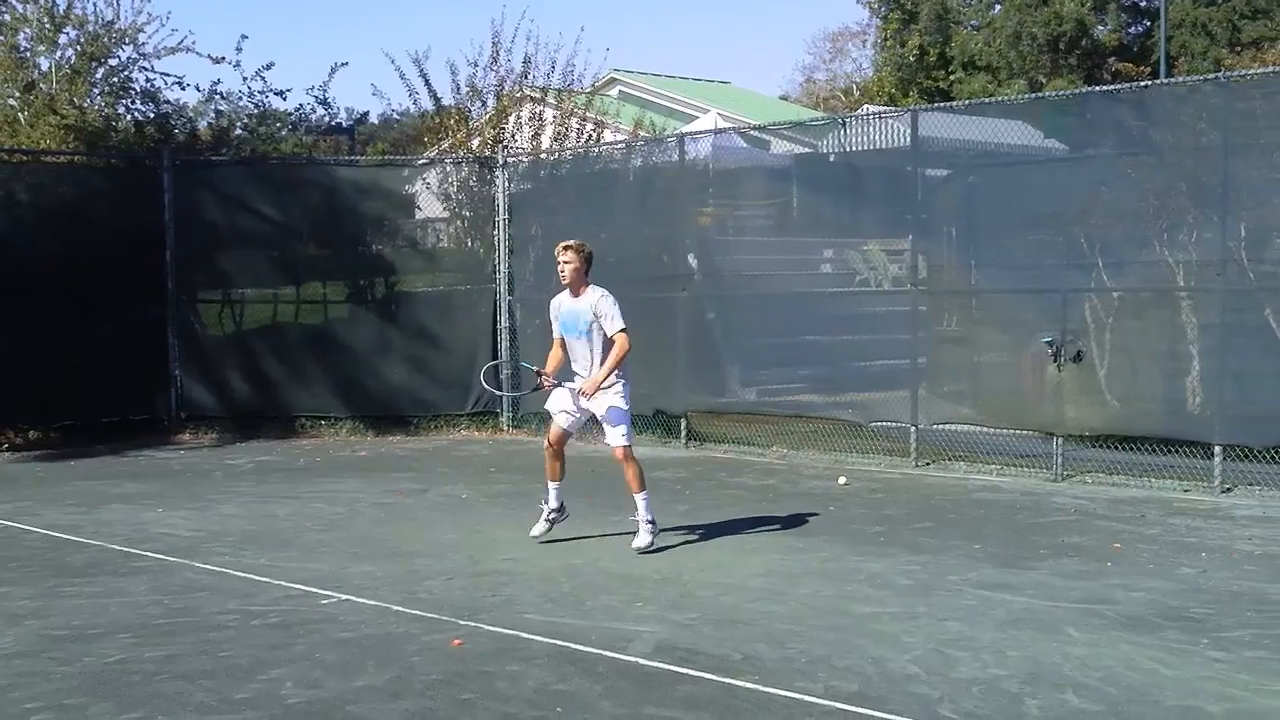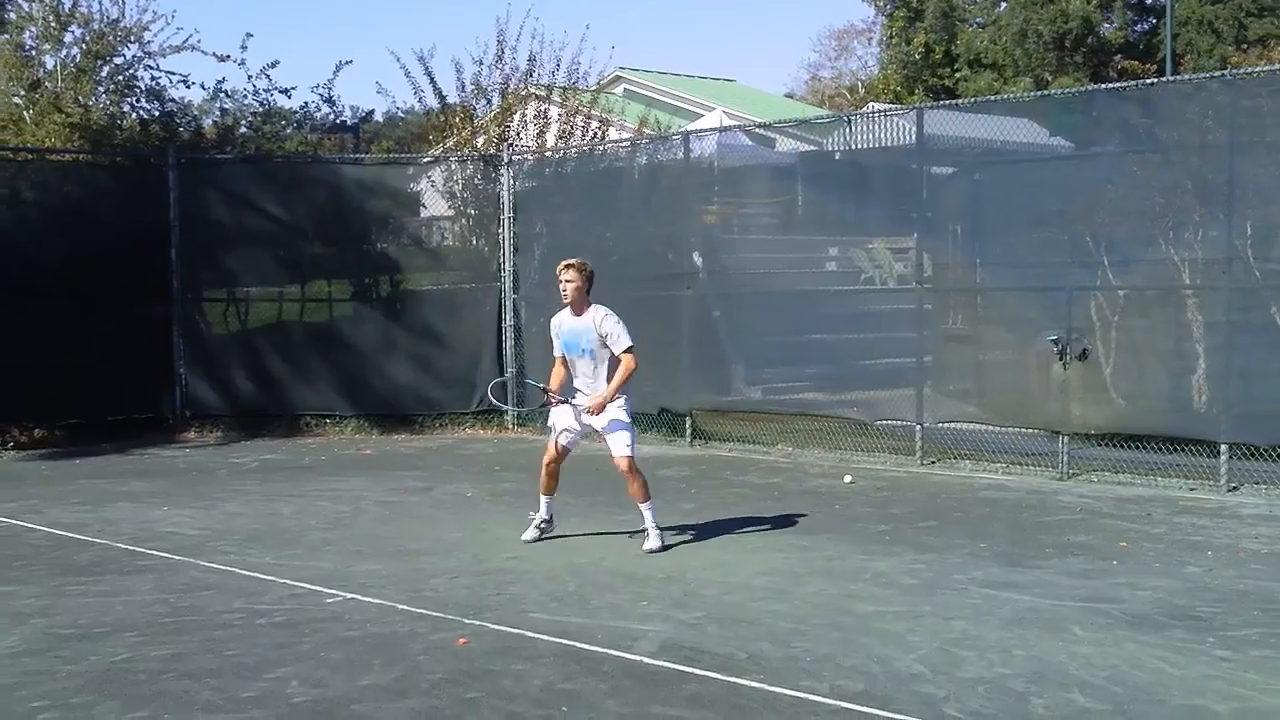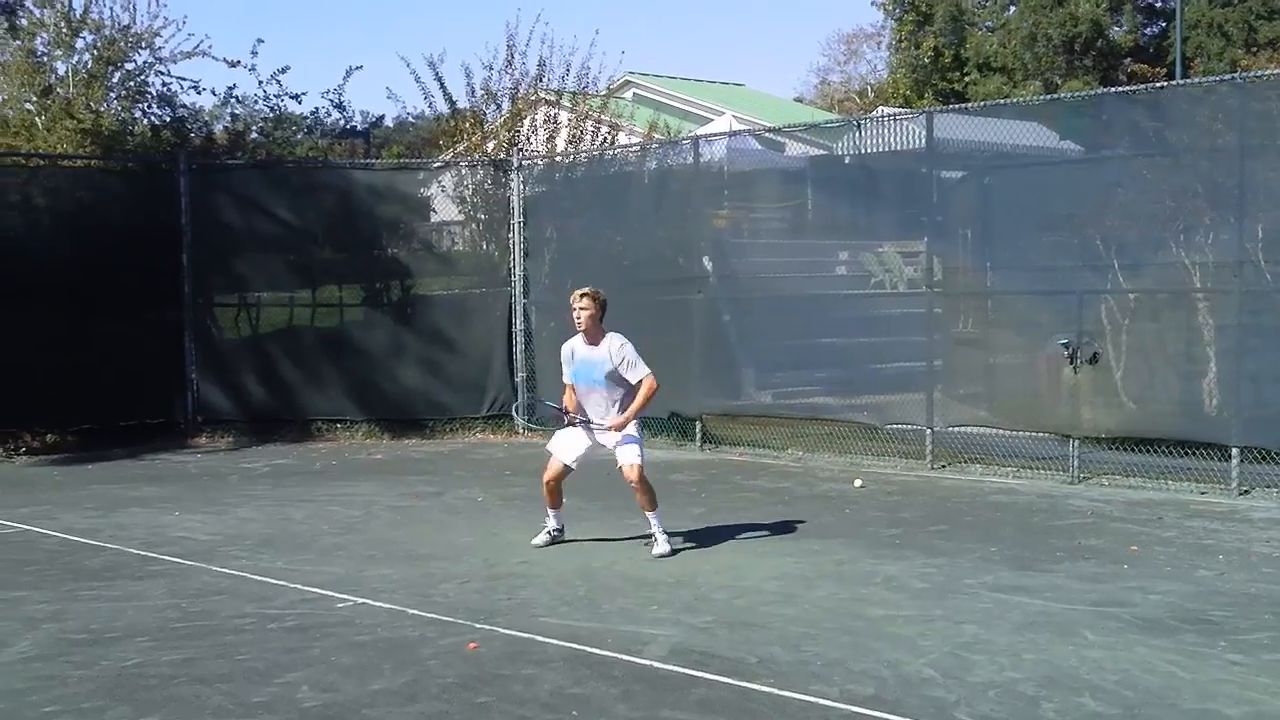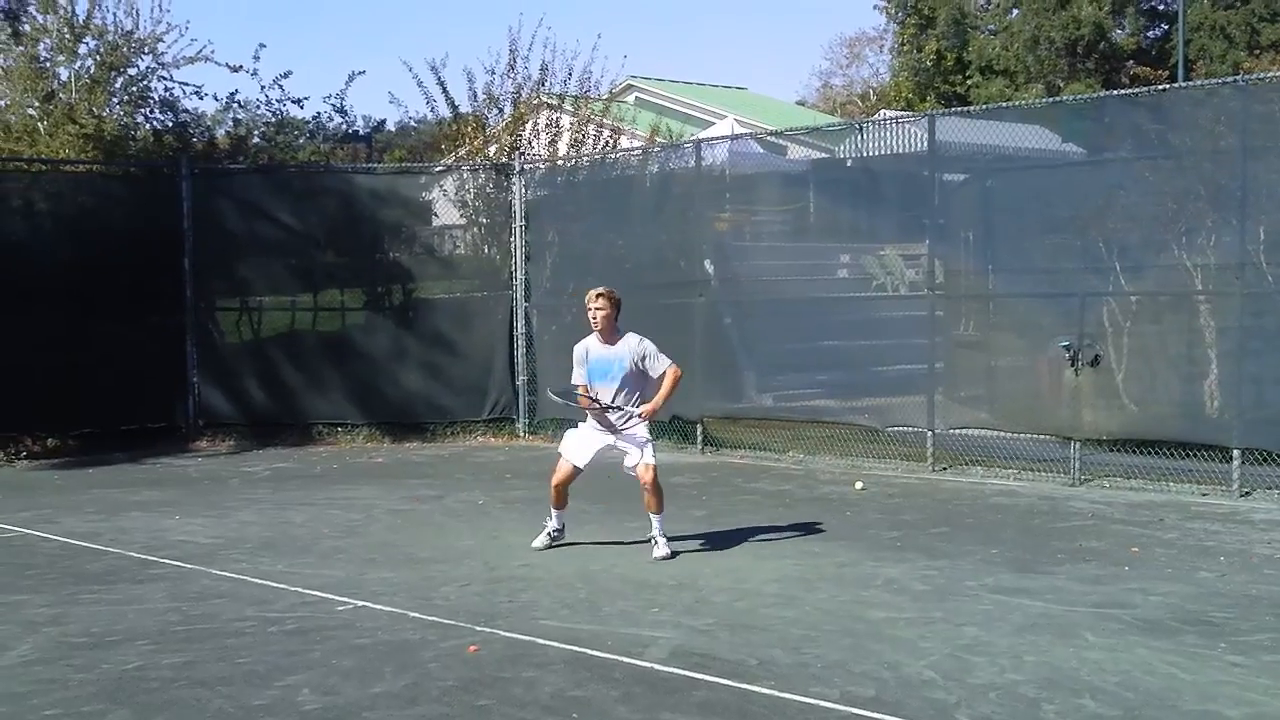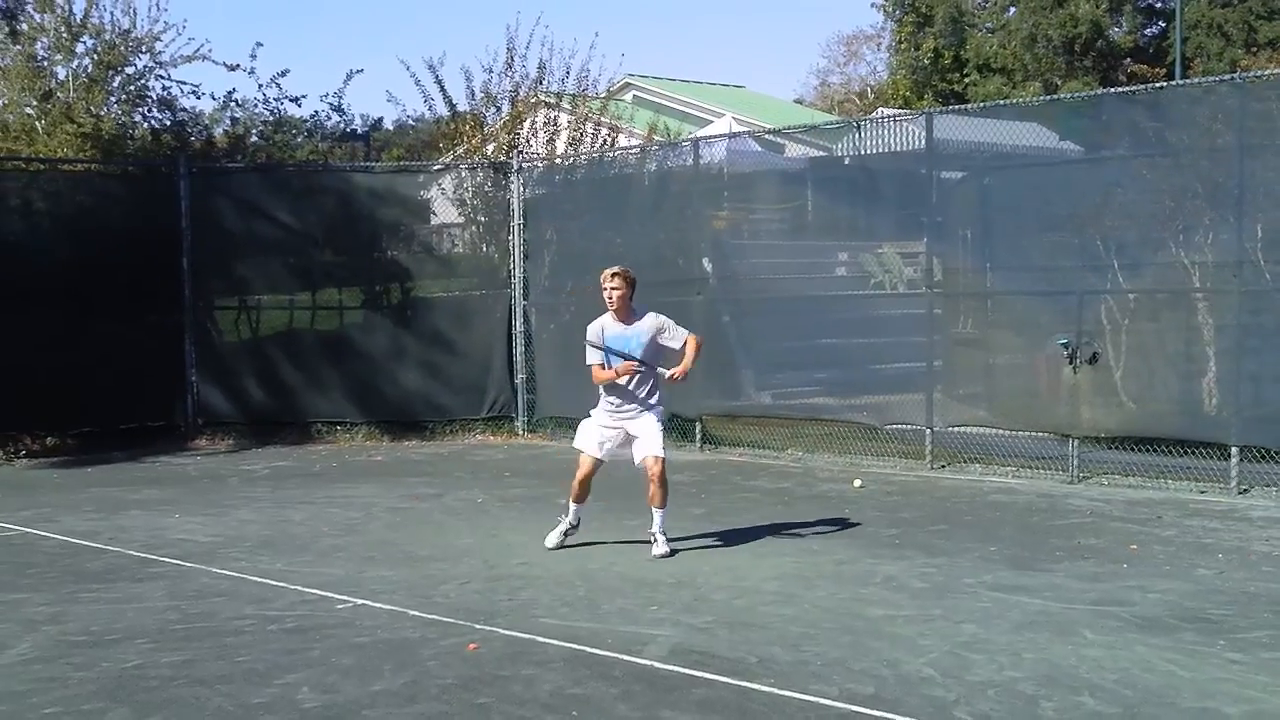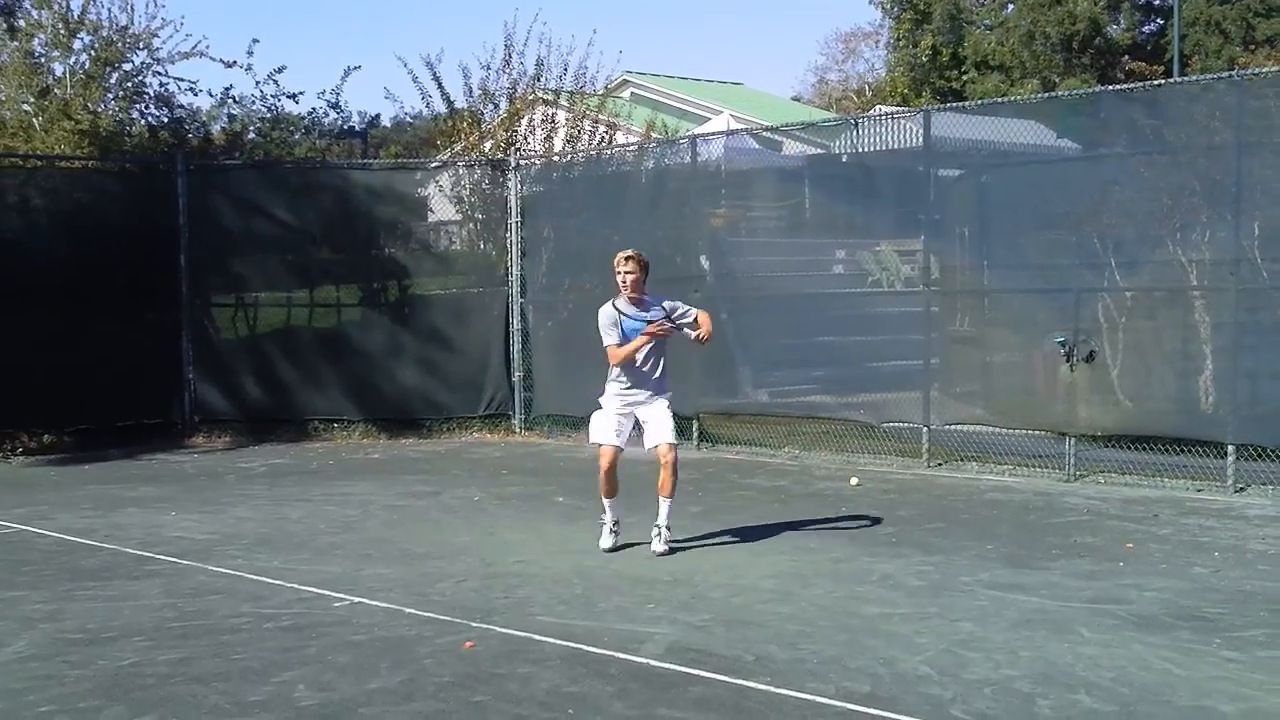
dt=0.1s
person 1, frame 1
left shoulder: (600, 300)
right shoulder: (557, 304)
left elbow: (623, 344)
right elbow: (558, 347)
left wrist: (599, 379)
right wrist: (548, 372)
left hip: (609, 388)
right hip: (577, 385)
left knee: (622, 453)
right knee: (552, 443)
left ankle: (645, 521)
right ankle: (554, 507)
person 1, frame 2
left shoulder: (605, 319)
right shoulder: (558, 322)
left elbow: (629, 362)
right elbow: (561, 365)
left wrist: (605, 397)
right wrist: (552, 390)
left hip: (611, 403)
right hip: (578, 401)
left knee: (626, 464)
right knee: (549, 461)
left ankle: (651, 526)
right ankle: (544, 518)
person 1, frame 3
left shoulder: (619, 348)
right shoulder: (570, 349)
left elbow: (649, 385)
right elbow: (570, 391)
left wrist: (627, 416)
right wrist: (570, 413)
left hip: (620, 426)
right hip: (585, 425)
left knee: (635, 476)
right knee: (550, 478)
left ankle: (658, 533)
right ankle: (555, 527)
person 1, frame 4
left shoulder: (637, 345)
right shoulder: (581, 349)
left elbow: (674, 372)
right elbow: (582, 393)
left wrist: (656, 404)
right wrist: (592, 407)
left hip: (632, 426)
right hip: (596, 425)
left knee: (648, 477)
right knee: (558, 480)
left ankle: (658, 535)
right ankle: (555, 527)
person 1, frame 5
left shoulder: (652, 323)
right shoulder: (595, 329)
left elbow: (693, 339)
right elbow: (598, 377)
left wrist: (686, 365)
right wrist: (620, 371)
left hip: (645, 411)
right hip: (608, 411)
left knee: (656, 469)
right knee: (583, 474)
left ankle: (658, 532)
right ankle: (569, 521)
person 1, frame 6
left shoulder: (662, 307)
right shoulder: (608, 312)
left elbow: (700, 315)
right elbow: (616, 359)
left wrist: (705, 328)
right wrist: (645, 337)
left hip: (654, 397)
right hip: (618, 398)
left knee: (668, 458)
right knee: (607, 463)
left ankle: (662, 527)
right ankle: (610, 522)
